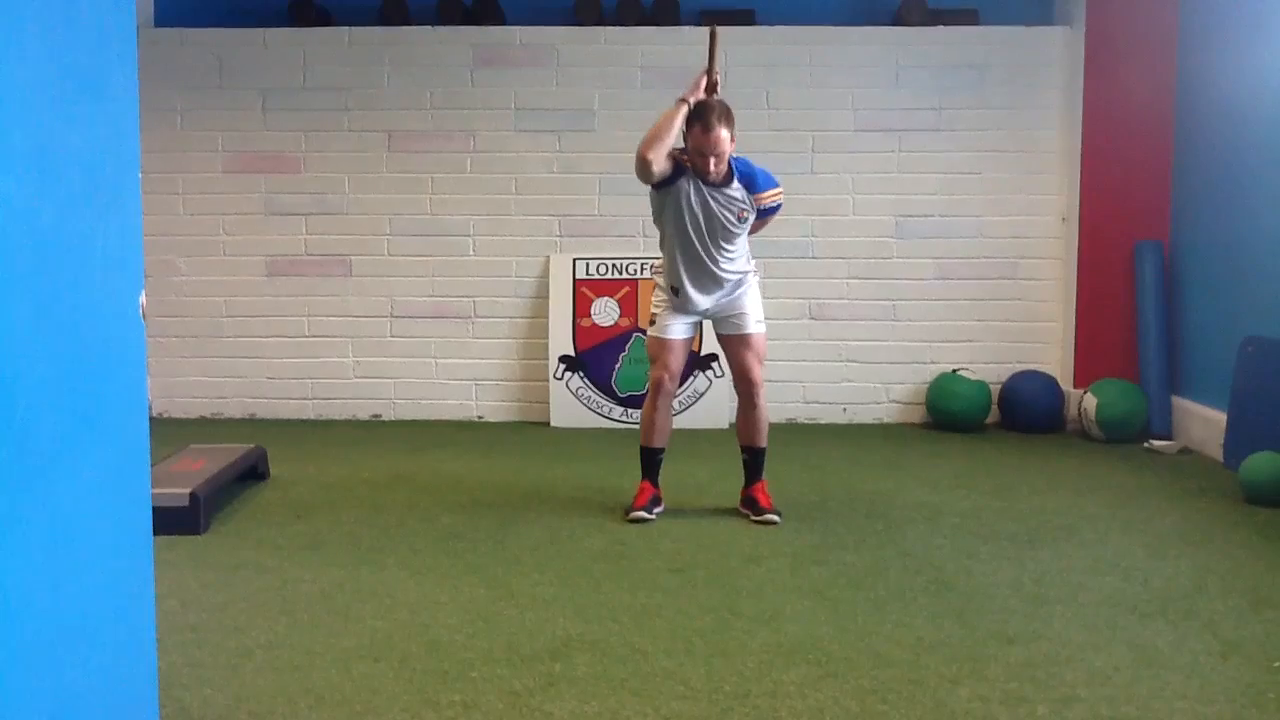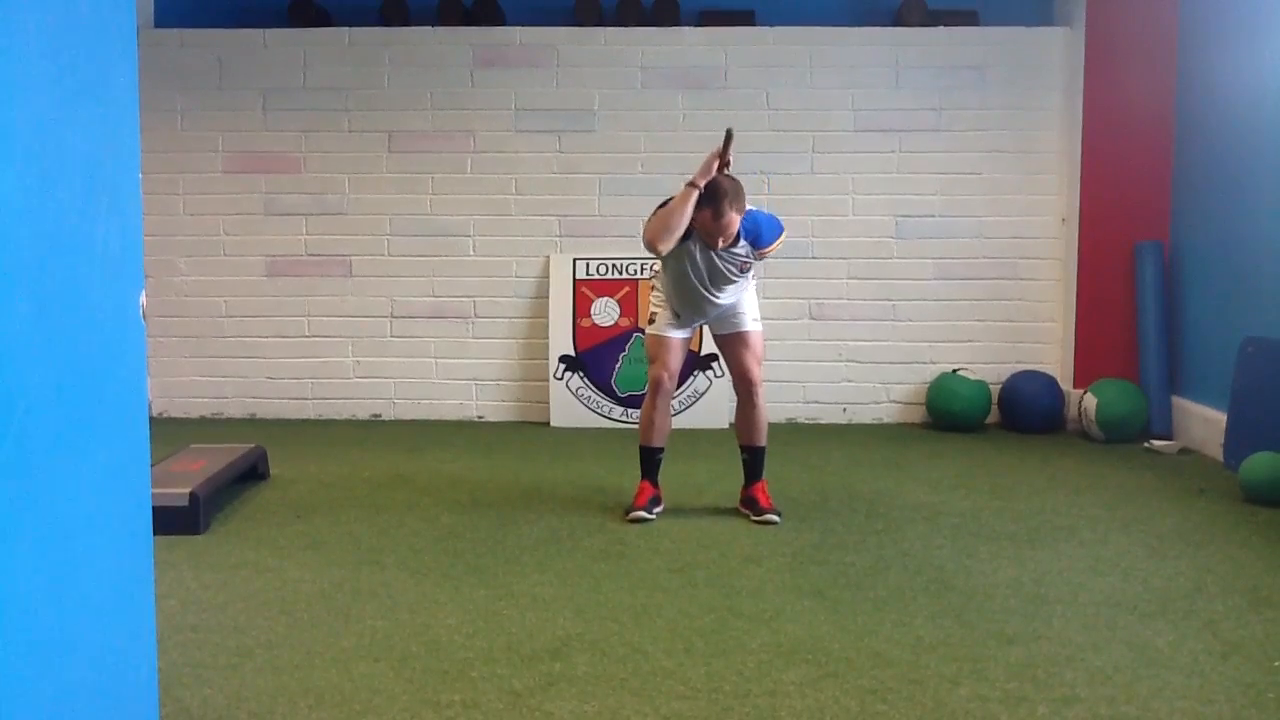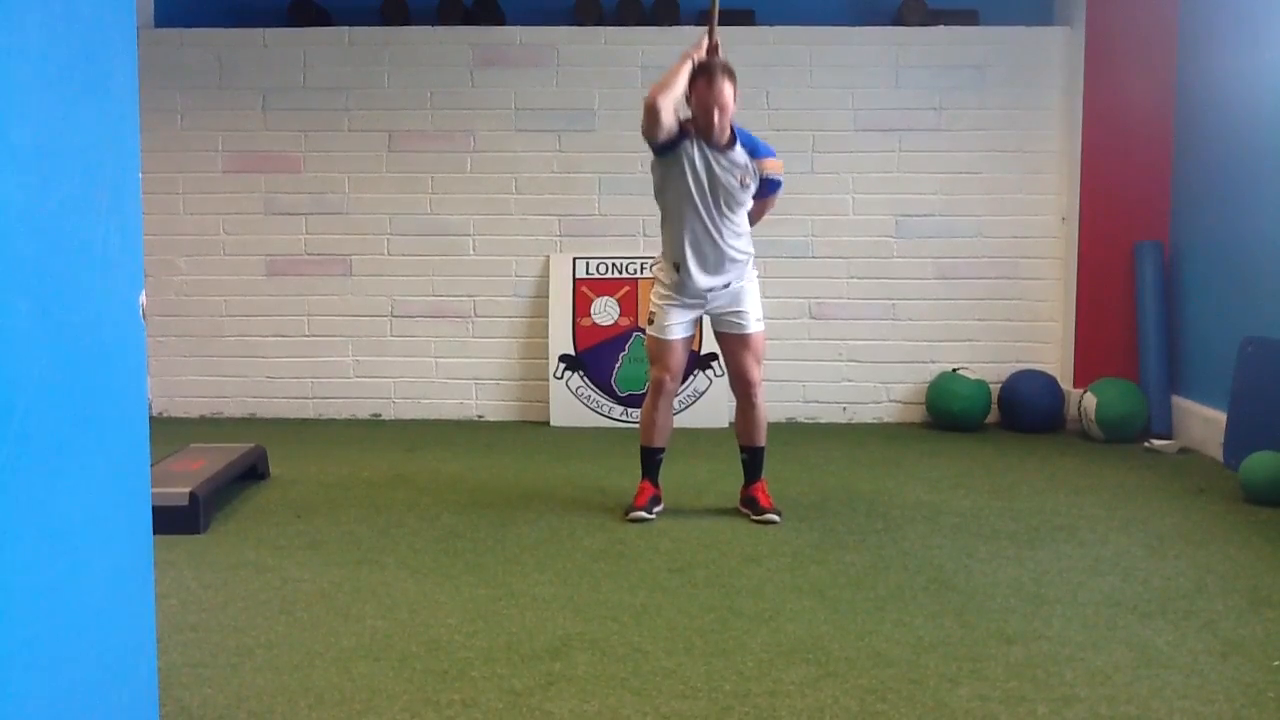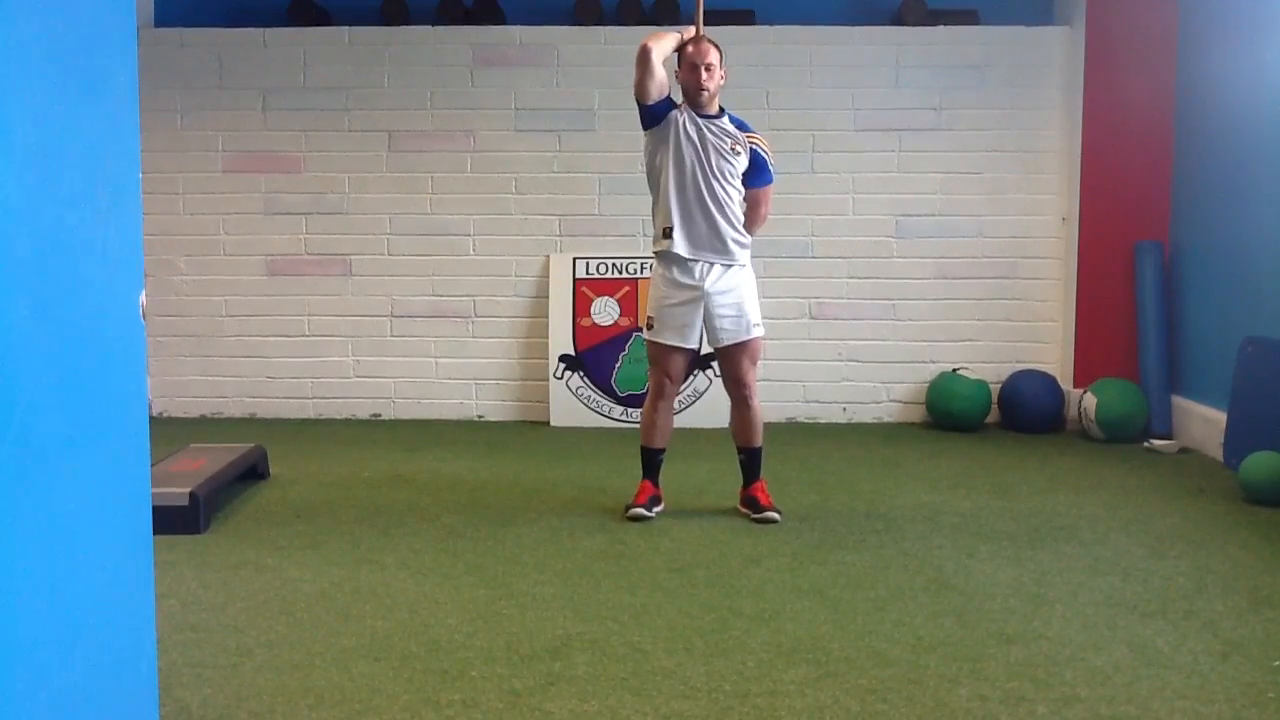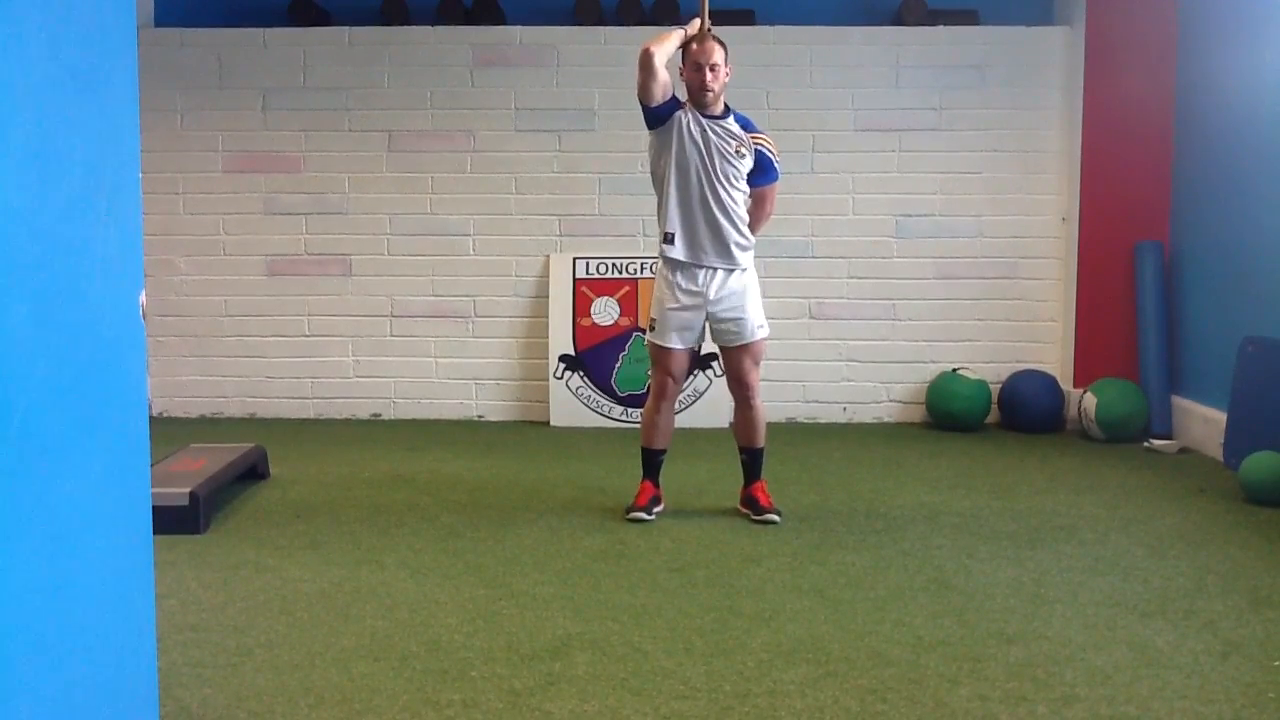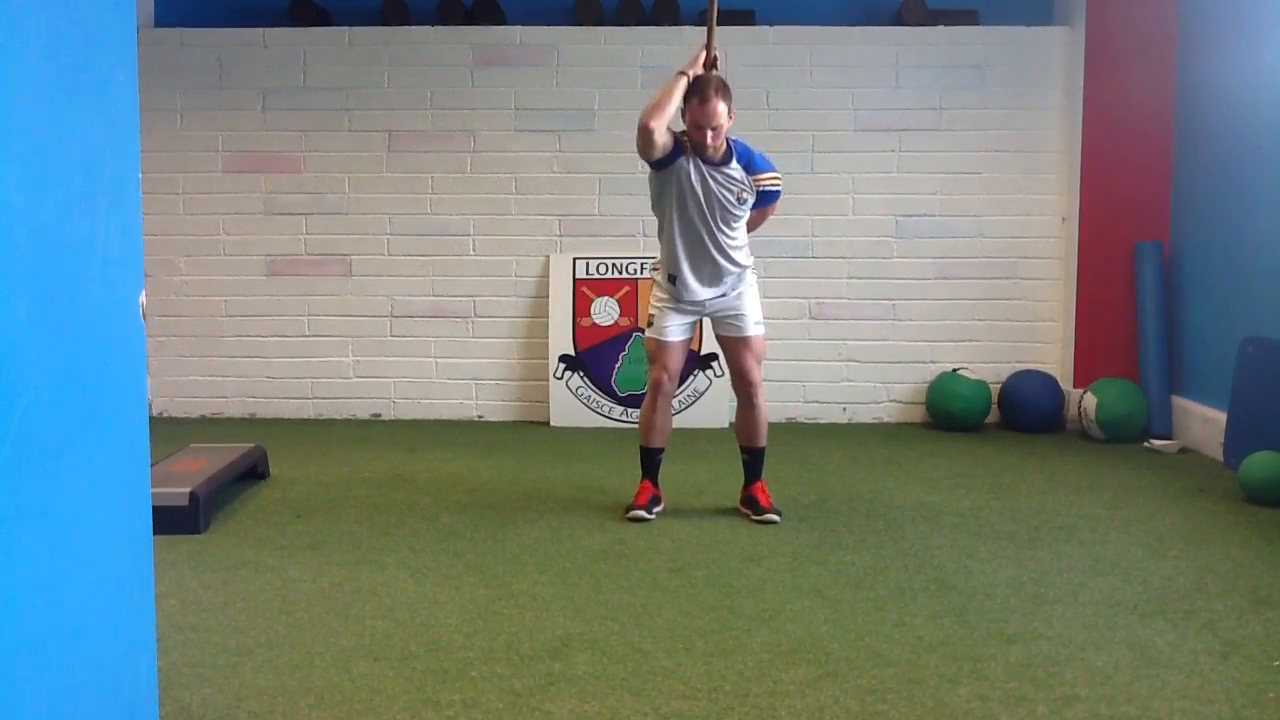
dt=0.7s
person 1, frame 1
left shoulder: (756, 182)
right shoulder: (670, 171)
right elbow: (645, 157)
right wrist: (687, 100)
left hip: (735, 289)
right hip: (677, 289)
left knee: (751, 383)
right knee: (662, 382)
left ankle: (754, 488)
right ankle: (649, 487)
person 1, frame 2
left shoulder: (760, 229)
right shoulder: (676, 217)
right elbow: (655, 243)
right wrist: (697, 182)
left hip: (733, 299)
right hip: (675, 299)
left knee: (751, 383)
right knee: (660, 383)
left ankle: (754, 488)
right ankle: (648, 487)
person 1, frame 3
left shoulder: (758, 154)
right shoulder: (672, 143)
right elbow: (655, 105)
right wrist: (692, 59)
left hip: (735, 280)
right hip: (677, 281)
left knee: (749, 382)
right knee: (663, 382)
left ankle: (754, 487)
right ankle: (649, 486)
person 1, frame 4
left shoulder: (746, 138)
right shoulder: (663, 119)
left elbow: (759, 207)
right elbow: (647, 54)
right wrist: (682, 35)
left hip: (733, 274)
right hip: (675, 274)
left knee: (743, 386)
right knee: (663, 385)
left ankle: (753, 487)
right ankle: (649, 486)
person 1, frame 5
left shoulder: (752, 136)
right shoulder: (668, 118)
left elbow: (764, 202)
right elbow: (649, 57)
right wrist: (686, 31)
left hip: (736, 277)
right hip: (678, 275)
left knee: (747, 387)
right knee: (664, 386)
left ankle: (753, 487)
right ankle: (649, 487)
person 1, frame 6
left shoulder: (755, 167)
right shoulder: (669, 155)
right elbow: (648, 125)
right wrist: (687, 73)
left hip: (734, 286)
right hip: (676, 288)
left knee: (750, 384)
right knee: (661, 383)
left ankle: (754, 488)
right ankle: (649, 486)
